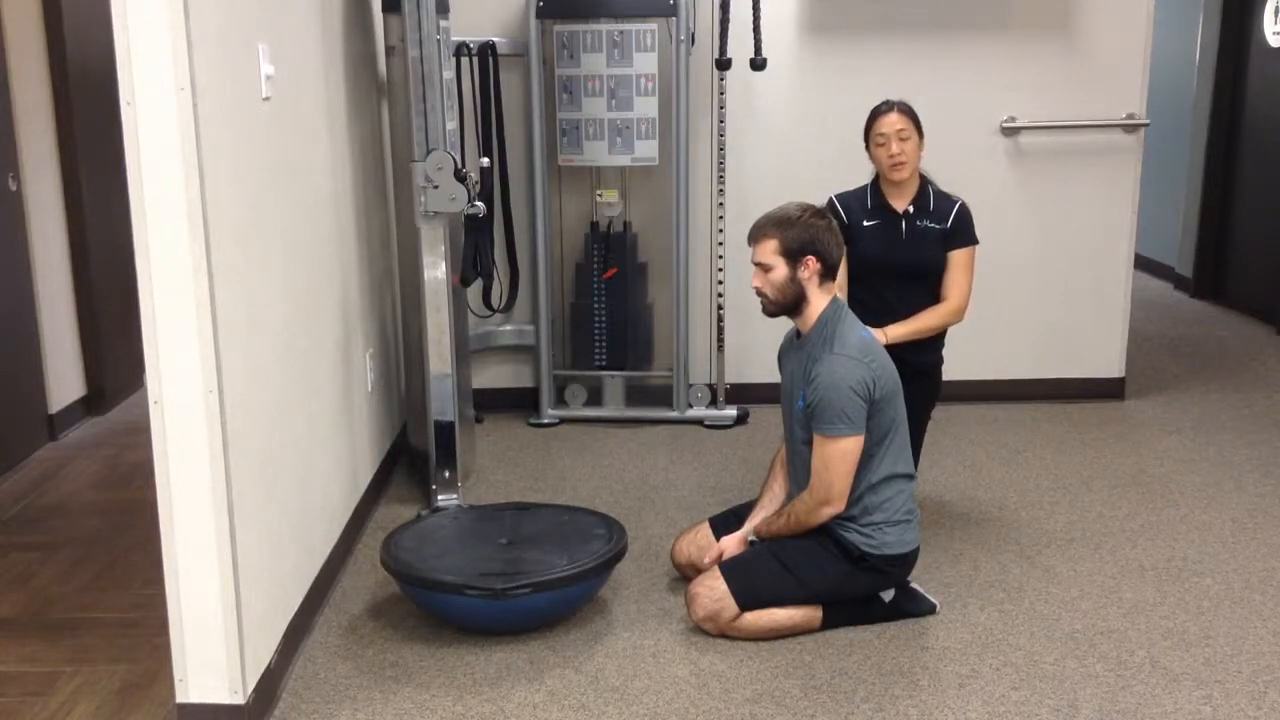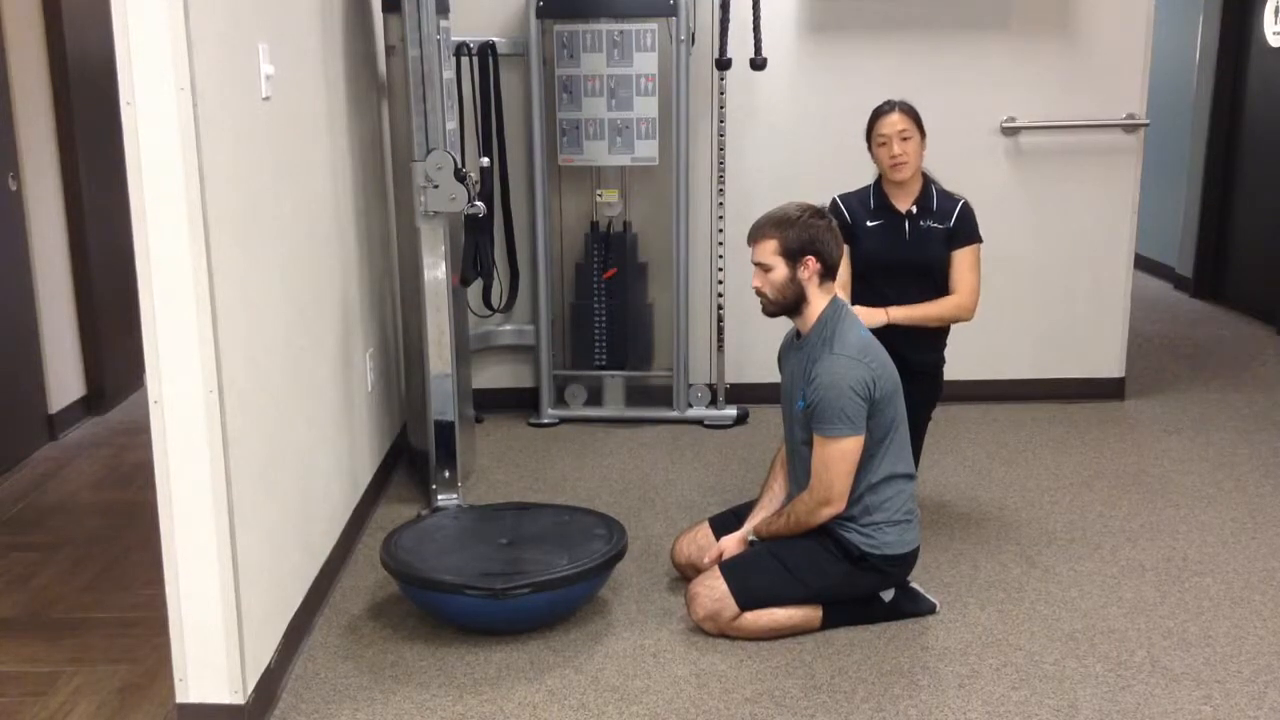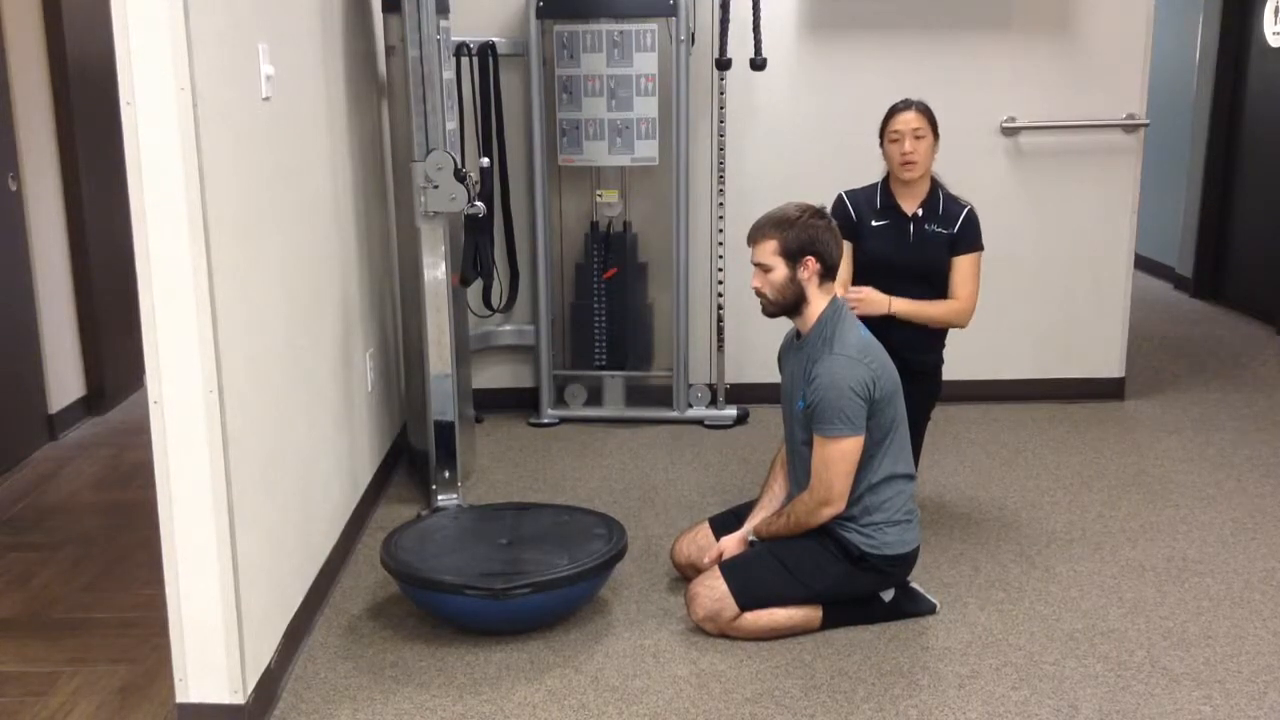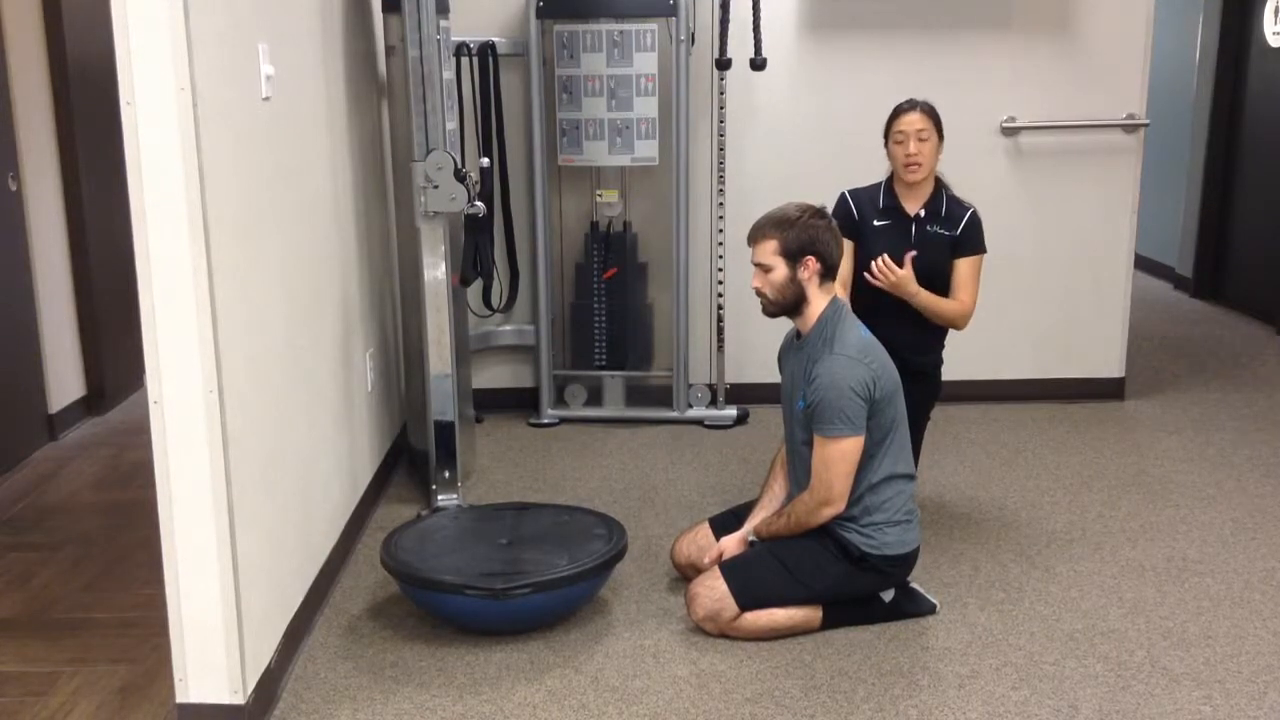
dt=0.4s
person 1, frame 1
left shoulder: (840, 367)
right shoulder: (800, 339)
left elbow: (827, 501)
right elbow: (792, 449)
left wrist: (753, 536)
right wrist: (751, 526)
left hip: (864, 541)
right hip: (821, 511)
left knee: (707, 604)
right knee: (688, 553)
left ankle: (873, 600)
right ankle: (853, 587)
person 1, frame 2
left shoulder: (839, 367)
right shoulder: (799, 339)
left elbow: (827, 501)
right elbow: (792, 449)
left wrist: (754, 535)
right wrist: (750, 526)
left hip: (865, 540)
right hip: (823, 513)
left knee: (707, 604)
right knee: (688, 553)
left ankle: (873, 600)
right ankle: (857, 590)
person 1, frame 3
left shoulder: (840, 367)
right shoulder: (800, 339)
left elbow: (827, 501)
right elbow: (793, 449)
left wrist: (752, 536)
right wrist: (750, 526)
left hip: (864, 541)
right hip: (821, 512)
left knee: (707, 604)
right knee: (689, 553)
left ankle: (873, 600)
right ankle: (855, 588)
person 1, frame 4
left shoulder: (841, 366)
right shoulder: (800, 339)
left elbow: (828, 502)
right elbow: (793, 449)
left wrist: (754, 535)
right wrist: (751, 526)
left hip: (865, 540)
right hip: (826, 512)
left knee: (708, 604)
right knee: (689, 553)
left ankle: (872, 601)
right ankle: (847, 586)
person 2, frame 1
left shoulder: (952, 214)
right shoulder: (844, 209)
left elbow: (953, 306)
right elbow: (833, 294)
left wrist: (884, 335)
left hip: (918, 370)
person 2, frame 2
left shoulder: (954, 212)
right shoulder: (846, 210)
left elbow: (964, 303)
right elbow: (837, 294)
left wrist: (883, 315)
left hip: (919, 370)
person 2, frame 3
left shoulder: (959, 218)
right shoulder: (852, 206)
left elbow: (960, 311)
right elbow: (837, 293)
left wrist: (887, 304)
left hip: (918, 371)
person 2, frame 4
left shoulder: (962, 220)
right shoulder: (854, 205)
left elbow: (961, 314)
right elbow: (836, 291)
left wrist: (910, 292)
left hip: (918, 371)
